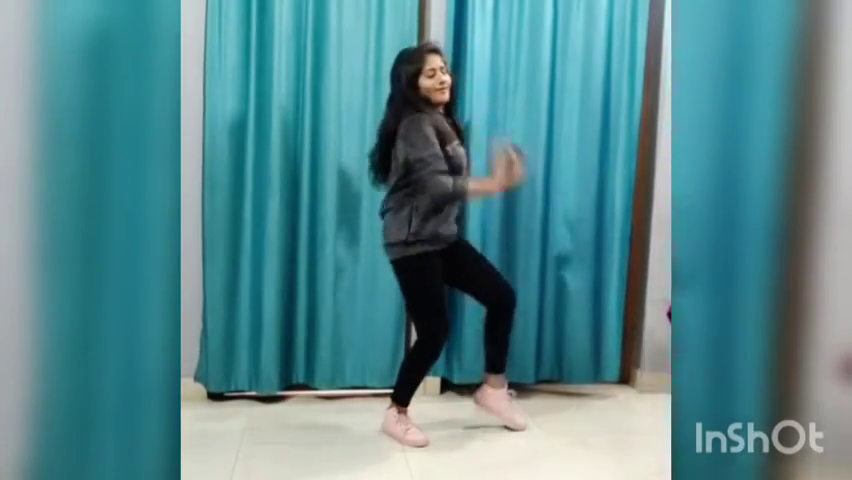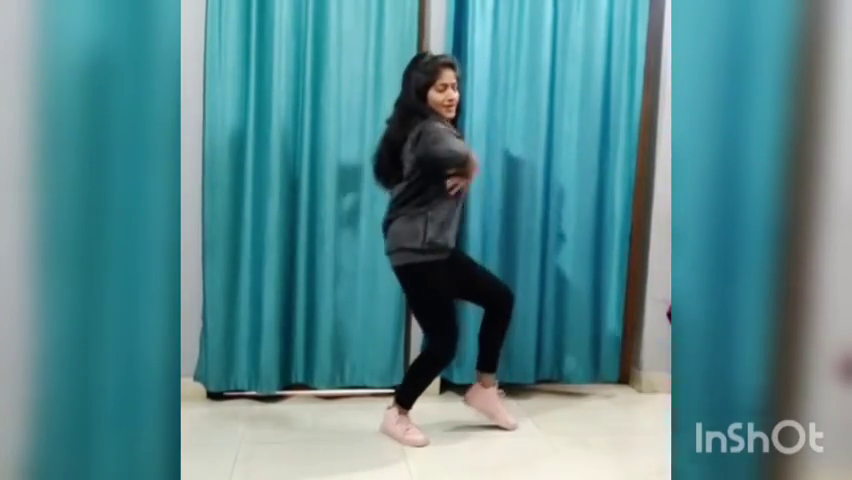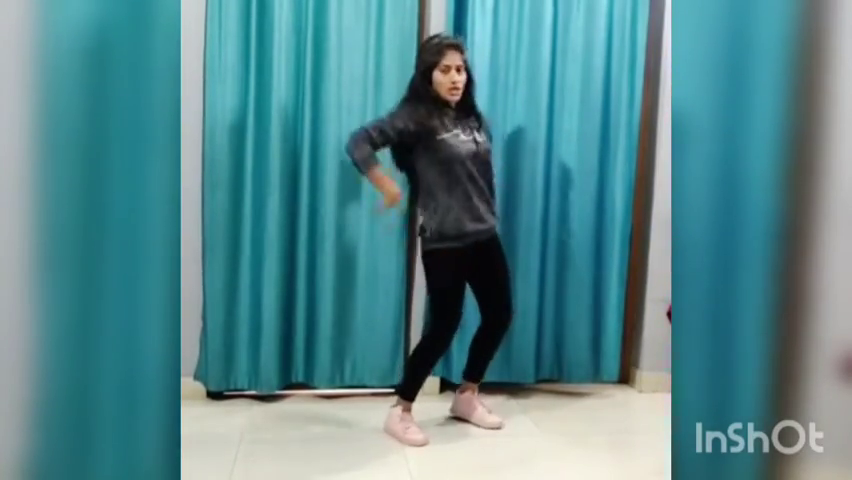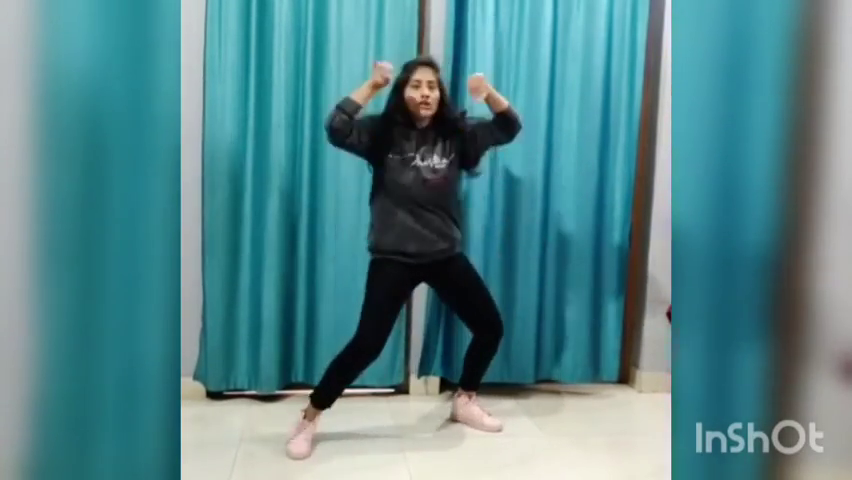
dt=0.7s
person 1, frame 1
left shoulder: (444, 124)
right shoulder: (415, 125)
left elbow: (453, 179)
right elbow: (436, 184)
left wrist: (501, 167)
right wrist: (493, 185)
left hip: (444, 239)
right hip: (412, 244)
left knee: (503, 298)
right knee: (434, 330)
left ankle: (493, 388)
right ankle: (396, 414)
person 1, frame 2
left shoulder: (431, 130)
right shoulder: (431, 129)
right elbow: (456, 156)
left wrist: (463, 167)
right wrist: (468, 163)
left hip: (436, 248)
right hip: (418, 251)
left knee: (500, 299)
right knee: (443, 341)
left ankle: (484, 389)
right ankle: (396, 415)
person 1, frame 3
left shoulder: (471, 116)
right shoulder: (416, 117)
right elbow: (359, 142)
right wrist: (385, 184)
left hip: (484, 235)
right hip: (445, 241)
left knee: (500, 314)
right knee: (443, 326)
left ankle: (466, 398)
right ankle: (400, 412)
person 1, frame 4
left shoulder: (458, 135)
right shoulder: (383, 135)
left elbow: (508, 128)
right elbow: (337, 129)
left wrist: (486, 90)
right wrist: (372, 87)
left hip: (446, 256)
right hip: (393, 258)
left knee: (490, 326)
right knee: (367, 343)
left ankle: (465, 401)
right ankle: (308, 420)
